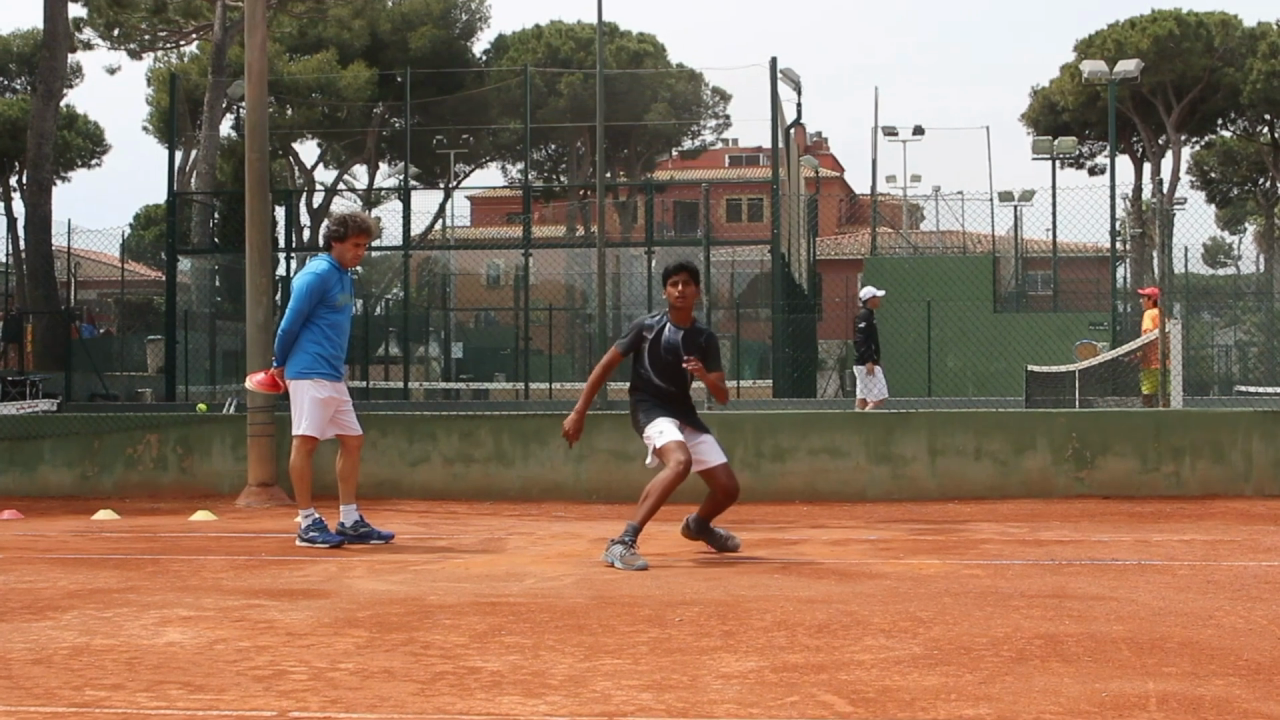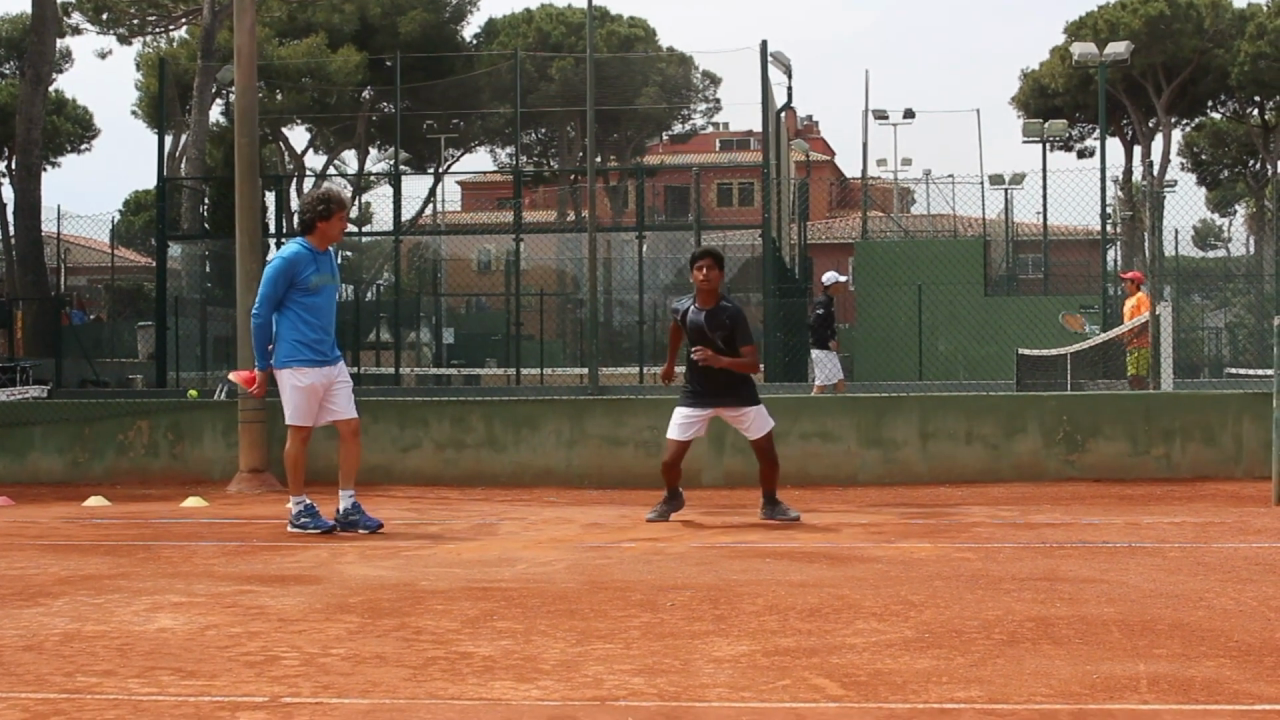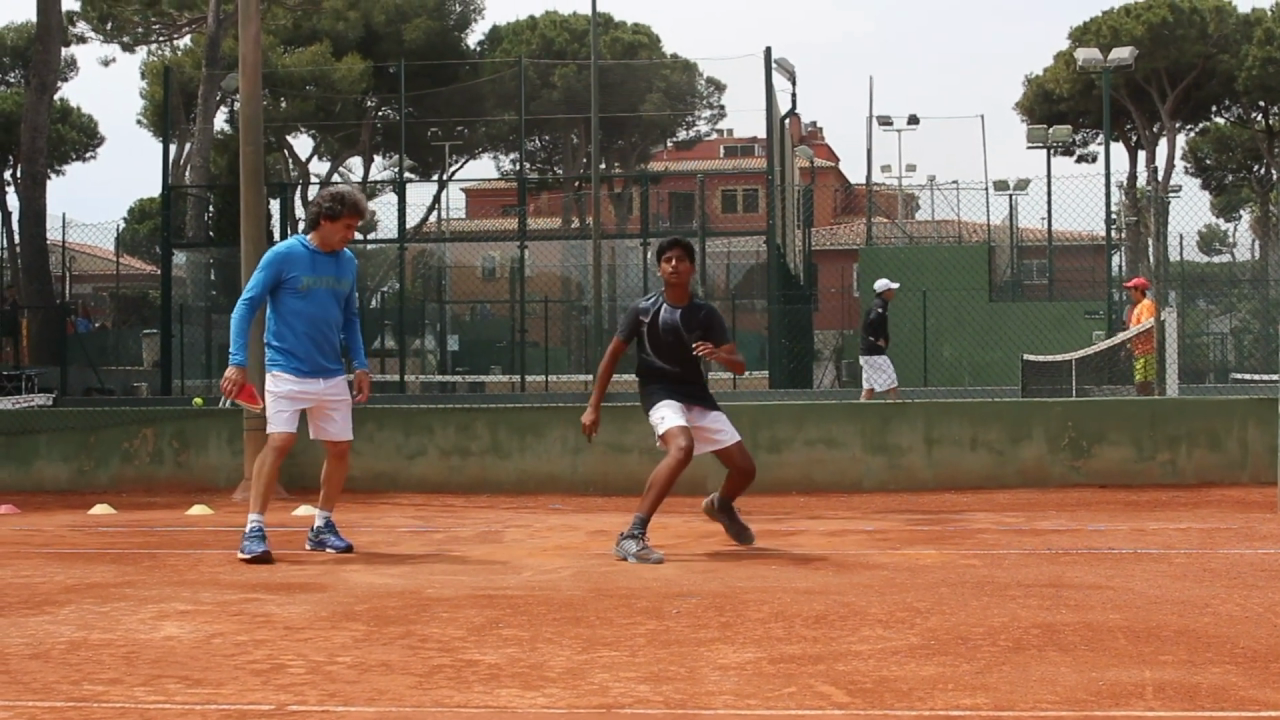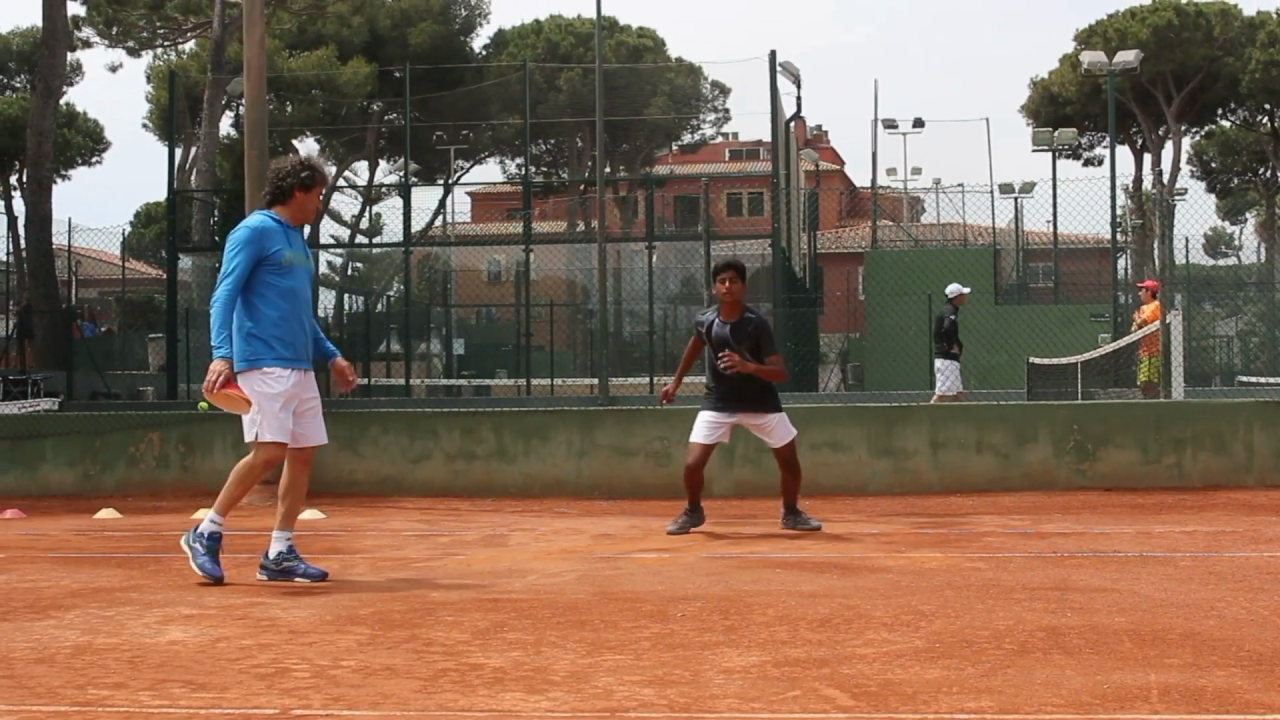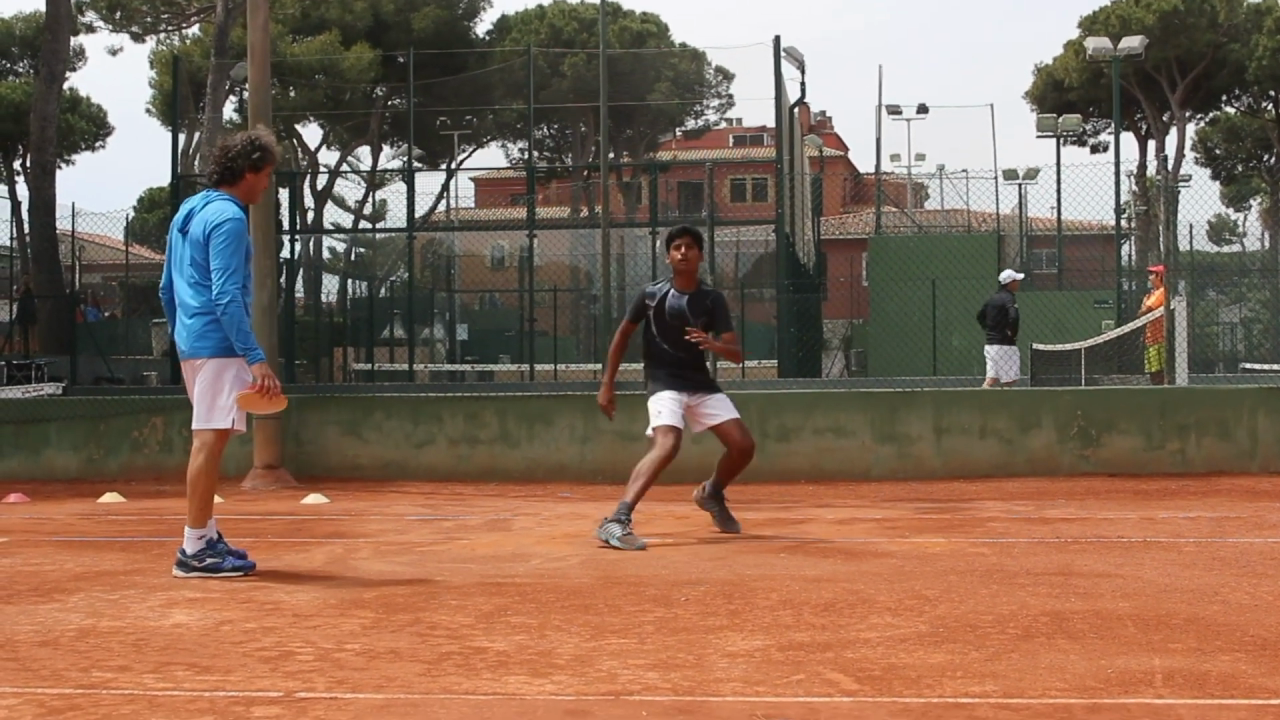
dt=1s
person 1, frame 1
left shoulder: (343, 275)
right shoulder: (317, 274)
right elbow: (289, 324)
right wrist: (280, 364)
left hip: (333, 376)
right hip: (310, 374)
left knee: (352, 441)
right knee: (305, 442)
left ankle: (350, 521)
right ankle: (308, 523)
person 1, frame 2
left shoulder: (329, 256)
right shoulder: (288, 259)
right elbow: (260, 313)
right wrist: (262, 365)
left hip: (332, 361)
right hip: (298, 363)
left knee: (350, 428)
right knee: (300, 432)
left ankle: (347, 507)
right ankle: (299, 509)
person 1, frame 3
left shoulder: (348, 263)
right shoulder: (282, 256)
right elbow: (245, 307)
left wrist: (360, 365)
right wrist: (237, 361)
left hip: (332, 375)
right hip: (287, 371)
left knee: (339, 450)
right knee: (279, 443)
left ankle: (322, 526)
right ankle: (253, 530)
person 1, frame 4
left shoulder: (298, 241)
right shoulder: (254, 231)
right elbow: (224, 296)
left wrist: (331, 355)
right wrist: (221, 354)
left hip: (300, 368)
right hip: (263, 365)
left knee: (302, 456)
right knee: (270, 453)
left ankle: (279, 552)
right ankle: (206, 531)
person 1, frame 5
left shoulder: (190, 210)
right shoulder: (228, 218)
left elbow: (167, 288)
right elbow: (227, 298)
left wrist: (182, 336)
right wrist: (255, 357)
left hip: (194, 342)
right hip: (218, 345)
left knee: (208, 440)
right knee: (211, 439)
left ankle: (207, 537)
right ankle: (194, 549)
person 2, frame 1
left shoulder: (706, 339)
right shoulder: (646, 326)
left elbow: (722, 397)
right elbow: (606, 365)
left wrist: (706, 377)
right wrist: (578, 412)
left hip: (685, 412)
right hip: (651, 409)
left knee: (728, 489)
right knee: (680, 463)
left ankle: (698, 525)
right ankle: (622, 543)
person 2, frame 2
left shoulder: (732, 313)
right shoulder: (680, 307)
left elbow: (752, 364)
left wrist: (719, 360)
right wrist: (670, 362)
left hip: (738, 393)
right hip: (696, 394)
left knee: (767, 453)
right knee: (669, 461)
left ankle: (770, 503)
right ankle: (673, 498)
person 2, frame 3
left shoulder: (708, 314)
right shoulder: (643, 310)
left elbow: (739, 365)
right elbow: (613, 355)
left wrist: (720, 355)
right wrist: (593, 406)
left hip: (699, 397)
right hip: (661, 393)
left knee: (744, 468)
right knee: (681, 449)
left ankle: (720, 505)
right ankle: (632, 535)
person 2, frame 4
left shoulder: (757, 324)
right shoulder: (704, 320)
left elbow: (781, 373)
left wrist: (749, 366)
right wrist: (675, 382)
left hip: (760, 401)
right hip: (719, 401)
left knee: (789, 462)
right knee: (693, 465)
left ankle: (791, 512)
right ankle: (693, 511)
person 2, frame 5
left shoulder: (714, 300)
right shoulder: (651, 294)
left elbow: (736, 353)
right elbow: (623, 335)
left wrist: (715, 345)
right wrist: (607, 384)
left hip: (700, 382)
right hip: (665, 382)
left knee: (744, 446)
right knee: (666, 446)
left ankle: (712, 493)
right ankle: (617, 521)
